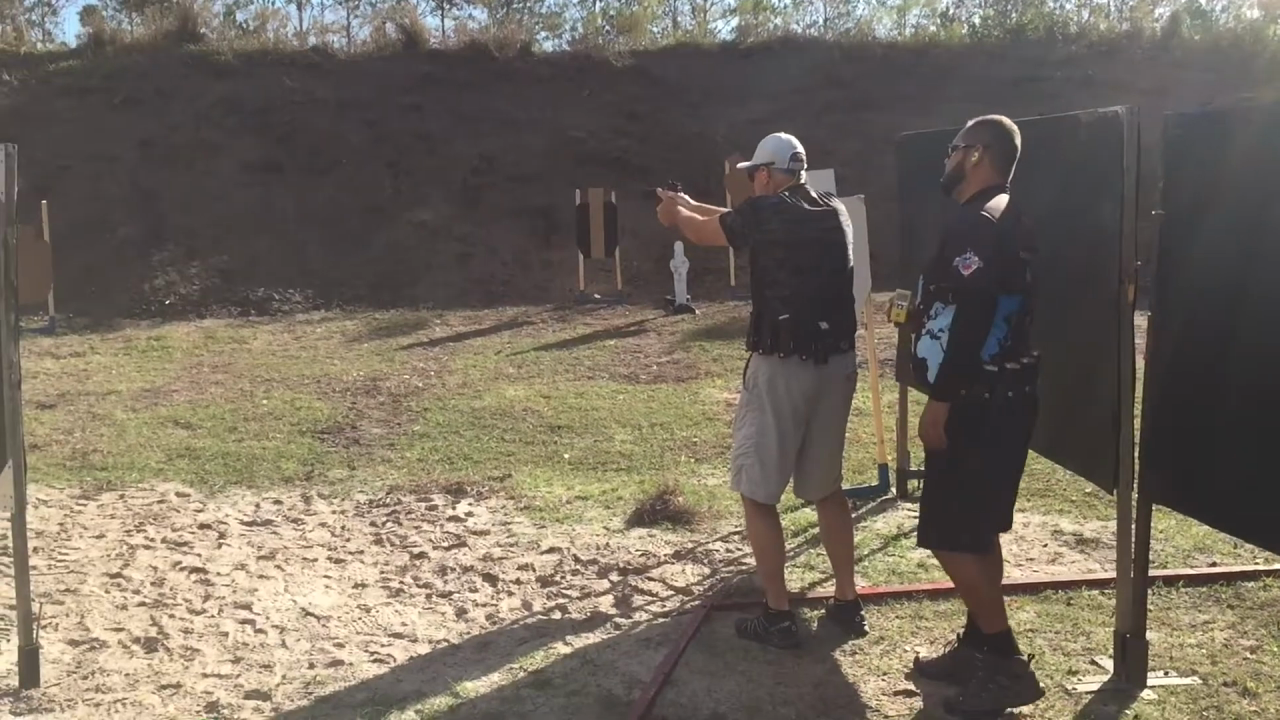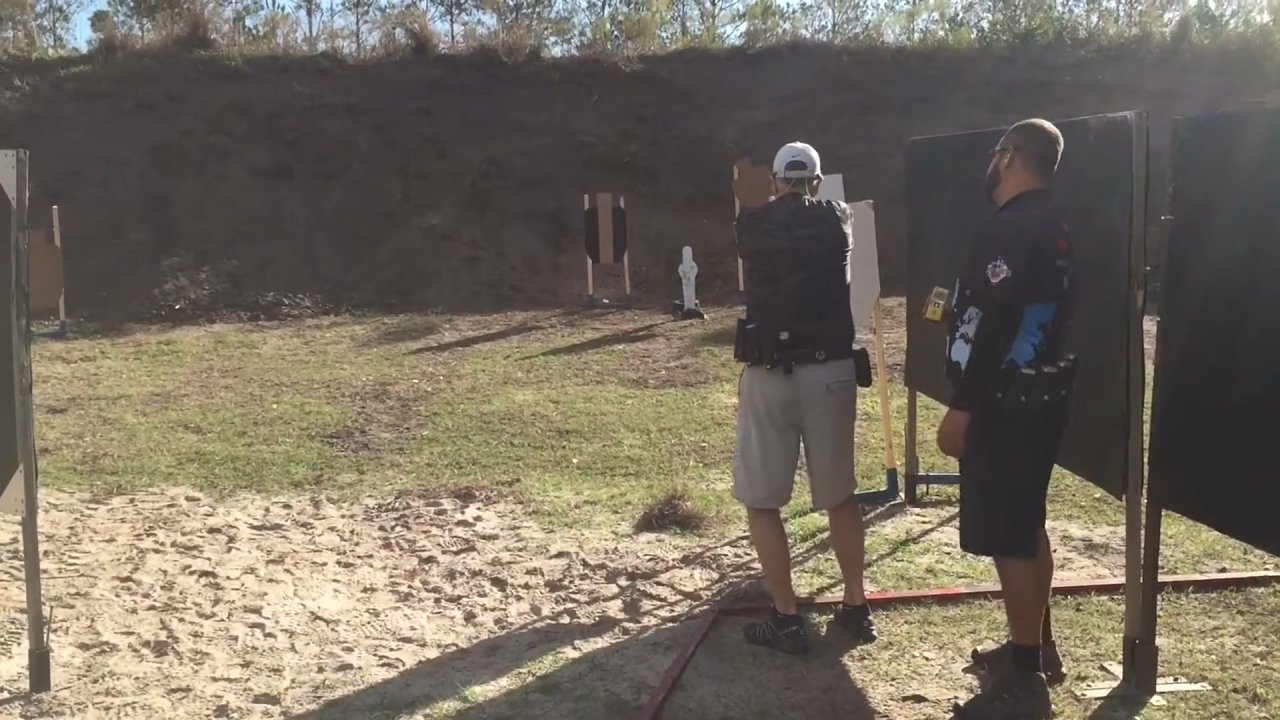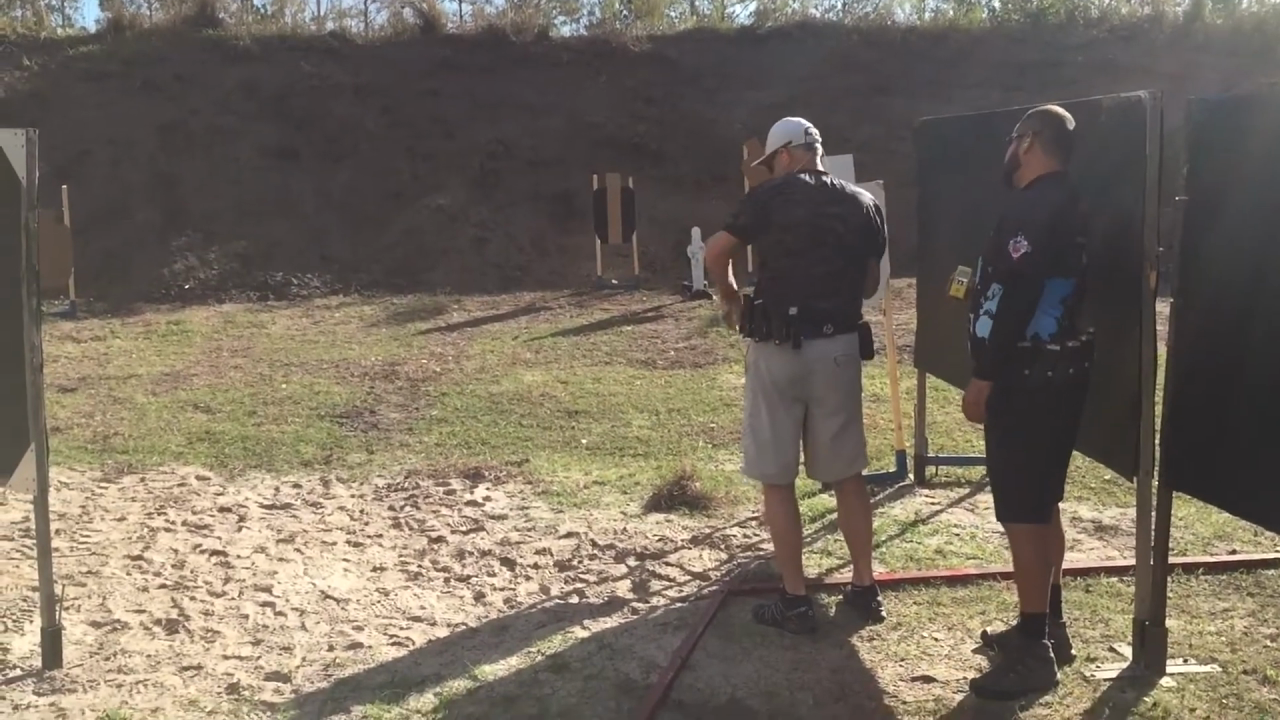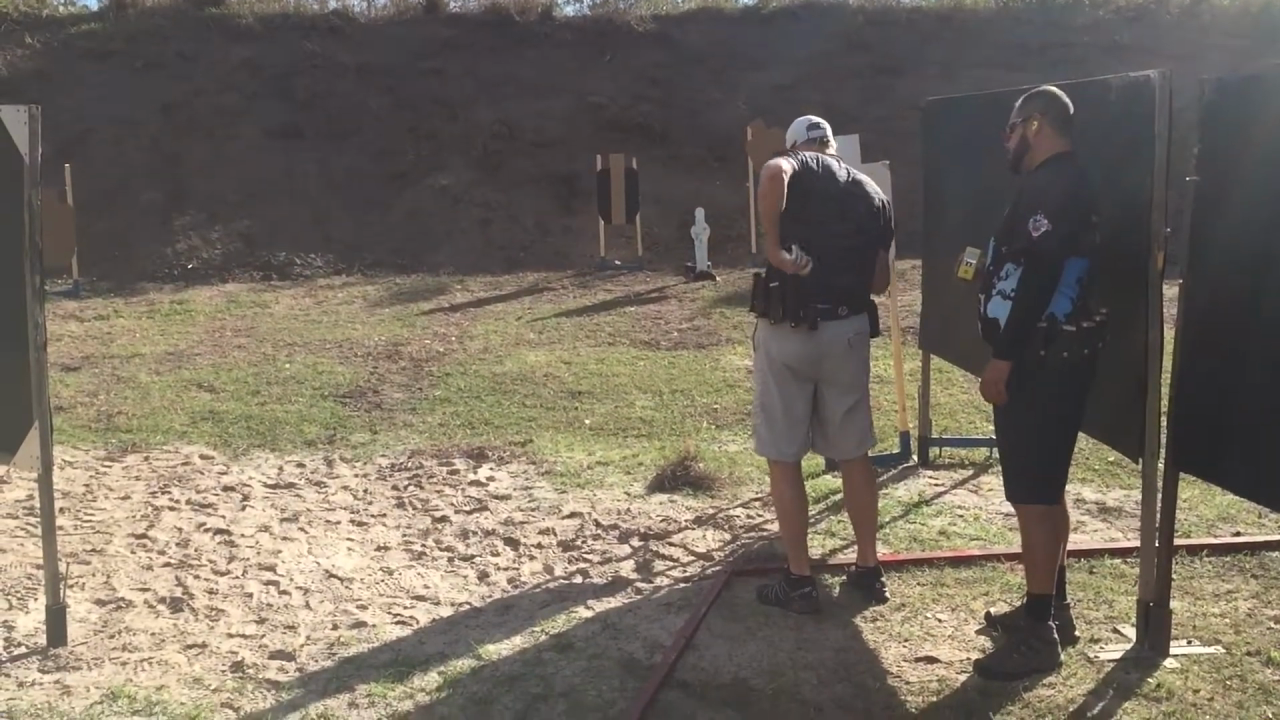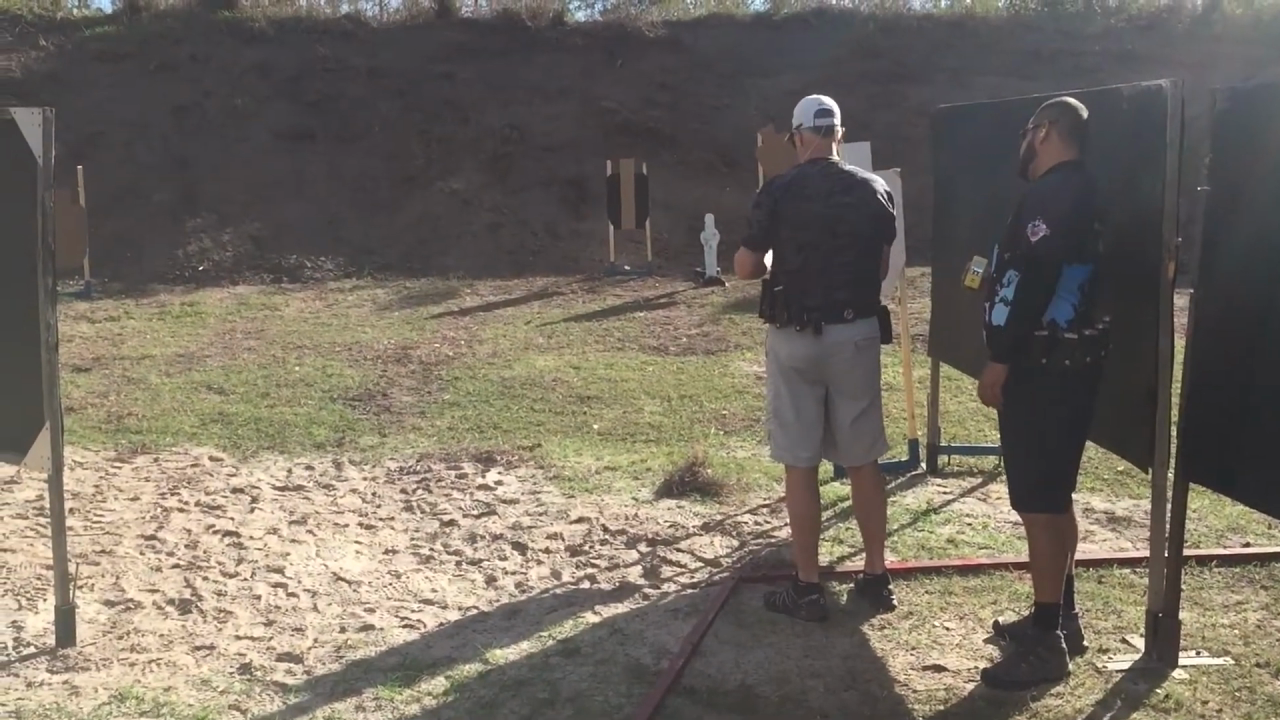
dt=1s
person 1, frame 1
left shoulder: (976, 222)
right shoulder: (1004, 220)
left elbow: (972, 317)
left wrist: (939, 398)
right wrist: (922, 315)
left hip: (977, 400)
right hip: (998, 395)
left knee: (951, 537)
right knee: (976, 531)
left ankle: (1008, 663)
right ankle: (977, 648)
person 1, frame 2
left shoulder: (1011, 226)
right shoulder: (1049, 224)
left elbow: (996, 324)
left wrist: (961, 407)
right wrist: (963, 311)
left hip: (1008, 401)
right hip: (1037, 395)
left knee: (1005, 536)
right knee: (1025, 528)
right ankle: (1036, 647)
person 1, frame 3
left shoulder: (1033, 205)
right shoulder: (1064, 203)
left elbow: (1017, 298)
left wrist: (983, 376)
right wrist: (984, 286)
left hip: (1027, 376)
right hip: (1054, 372)
left knee: (1021, 511)
right knee: (1040, 505)
left ankle: (1034, 650)
right ankle: (1047, 626)
person 1, frame 4
left shoulder: (1050, 185)
right shoulder: (1062, 183)
left elbow: (1039, 276)
left wrist: (1003, 356)
right wrist: (1004, 319)
left hip: (1039, 359)
right hip: (1053, 354)
left knee: (1032, 493)
right knee: (1043, 488)
left ankle: (1038, 632)
right ankle: (1050, 607)
person 1, frame 5
left shoulder: (1053, 192)
right shoulder: (1076, 191)
left elbow: (1036, 281)
left wrist: (999, 360)
left hip: (1044, 364)
right hip: (1063, 360)
left knee: (1038, 501)
right knee: (1052, 496)
left ankle: (1046, 641)
right ankle: (1059, 617)
person 2, frame 1
left shoulder: (765, 211)
right shoulder: (833, 211)
left elbow: (705, 233)
left wrist: (677, 212)
right wrist: (691, 203)
left hip: (781, 367)
right hip: (836, 363)
left knee: (758, 494)
right knee: (827, 488)
left ankle: (777, 615)
right ankle: (847, 602)
person 2, frame 2
left shoulder: (751, 224)
right shoulder: (836, 219)
left hip: (768, 375)
right hip: (830, 371)
left knee: (762, 501)
right knee: (840, 494)
left ankle: (786, 620)
right ankle: (856, 607)
person 2, frame 3
left shoulder: (768, 197)
right shoulder: (862, 204)
left elbow: (715, 252)
right elbow: (871, 283)
left wrist: (728, 297)
left hip: (776, 350)
right hip: (838, 347)
left knee: (776, 479)
right knee: (847, 473)
left ankle: (795, 600)
right ankle: (865, 588)
person 2, frame 4
left shoulder: (798, 168)
right shoulder: (873, 193)
left elbow: (773, 173)
right elbow: (880, 281)
left wrist: (775, 249)
left hip: (787, 331)
right hip: (849, 329)
left knee: (783, 458)
right knee: (854, 454)
left ankle: (799, 580)
right ankle: (869, 569)
person 2, frame 5
left shoulder: (779, 190)
right shoulder: (875, 191)
left elbow: (745, 267)
right elbow: (881, 268)
left hip: (795, 338)
right hip: (857, 333)
left knee: (799, 464)
right knee: (863, 459)
left ankle: (807, 587)
right ankle: (876, 576)
